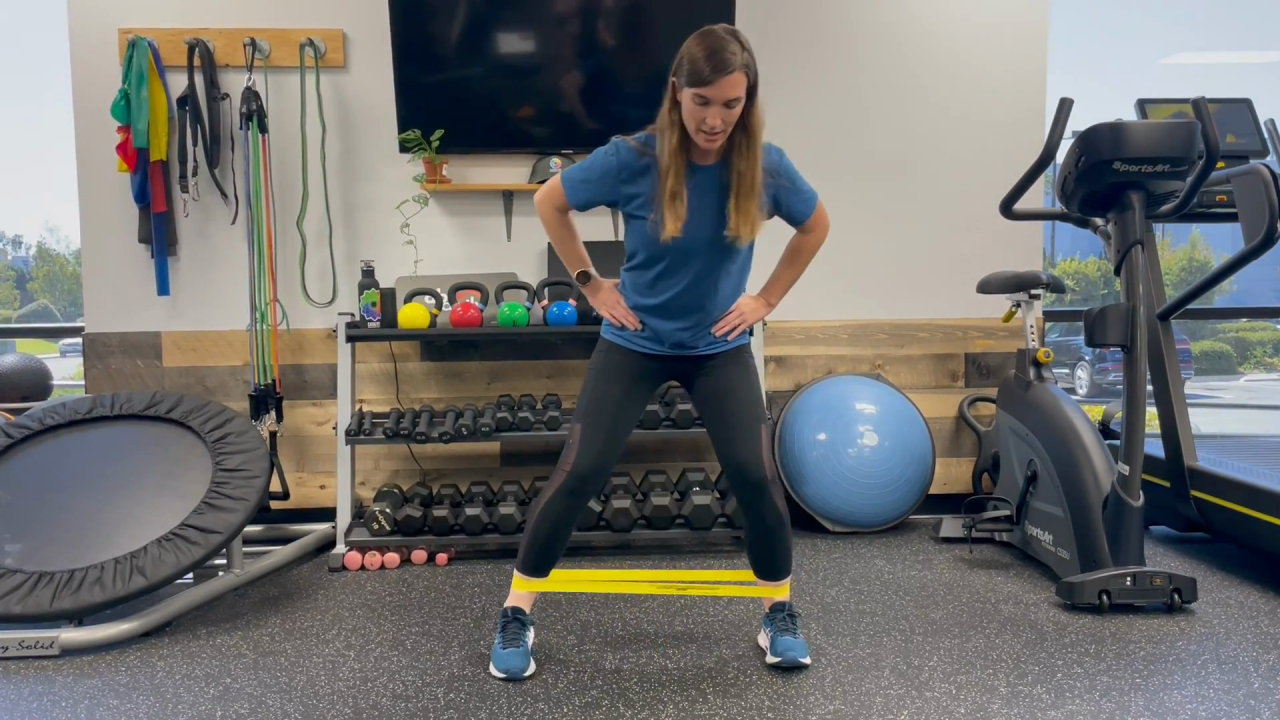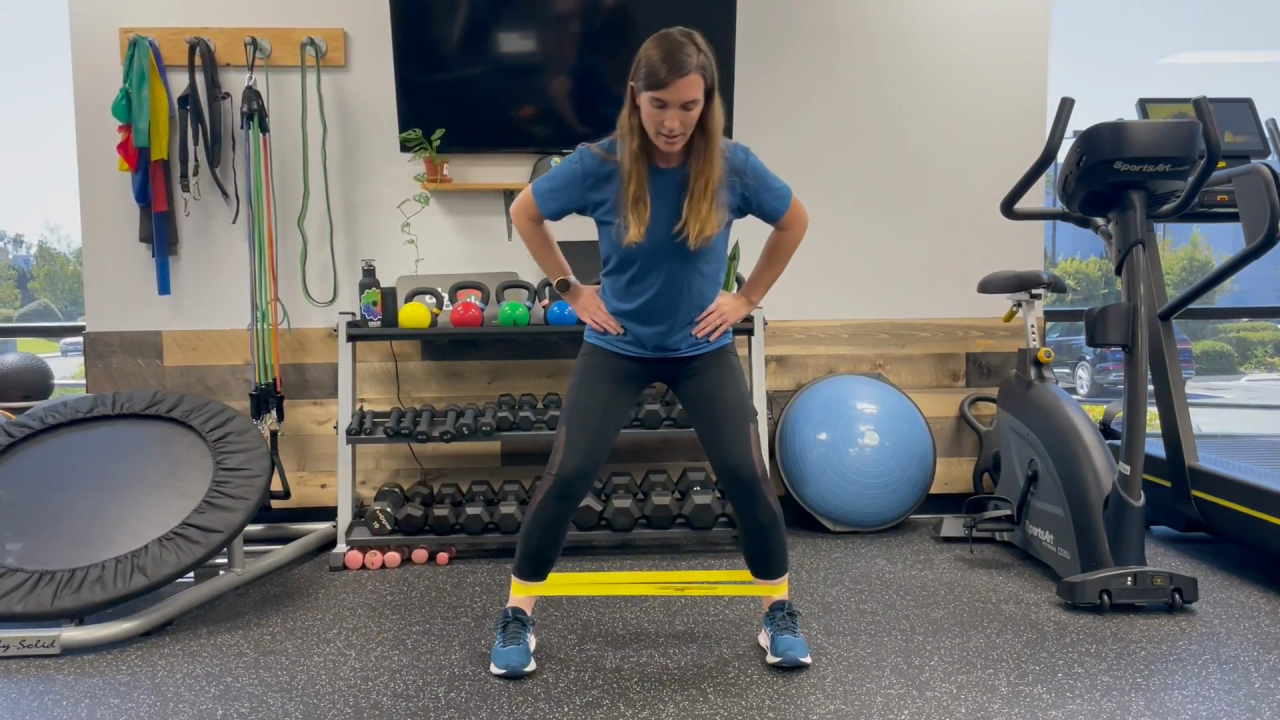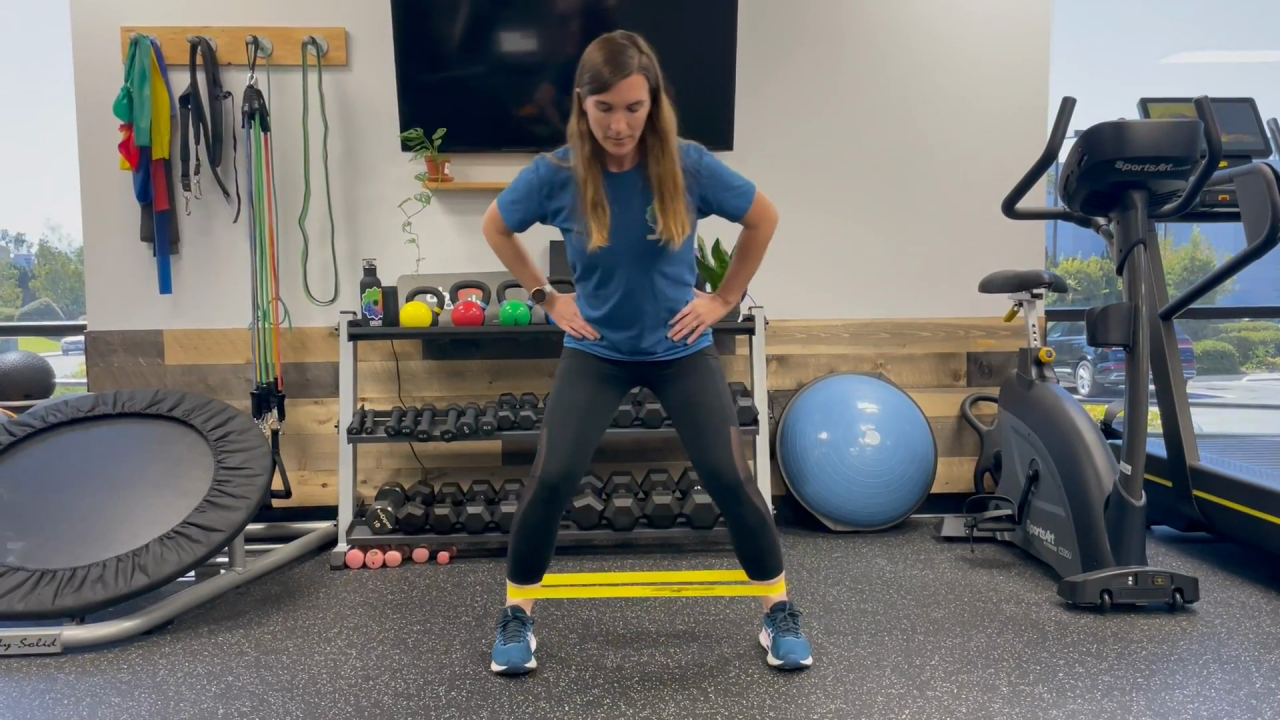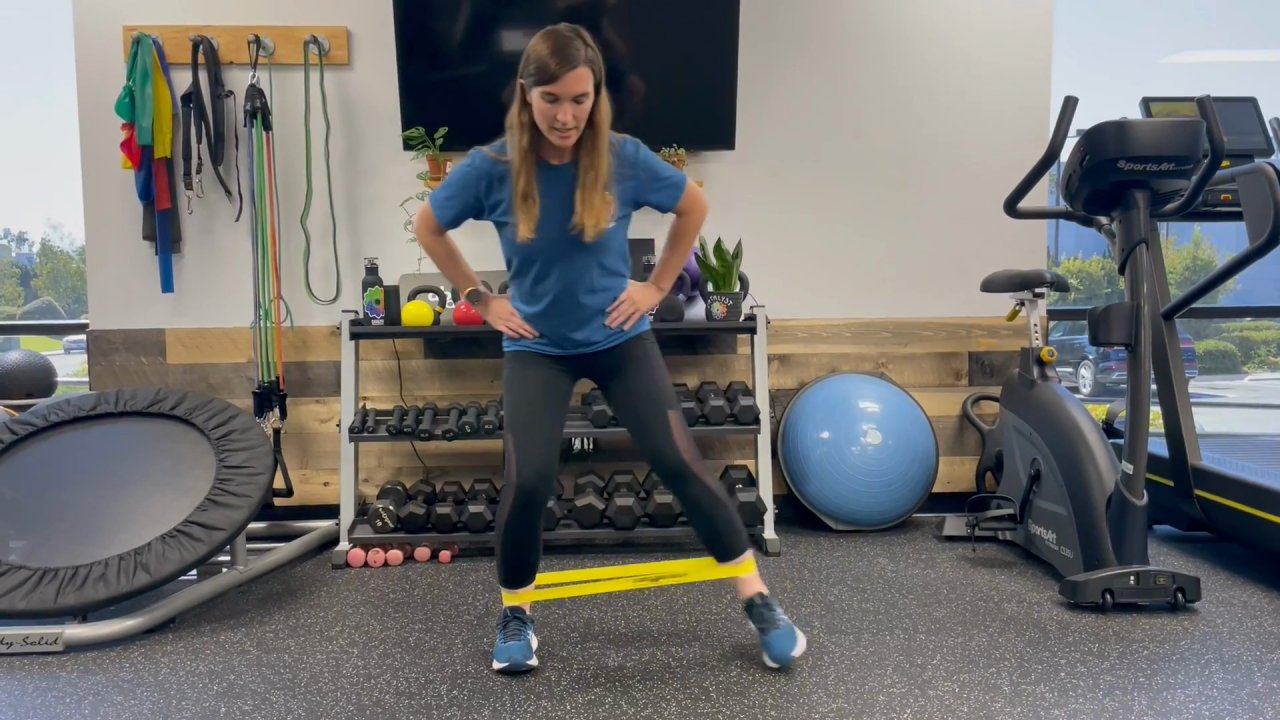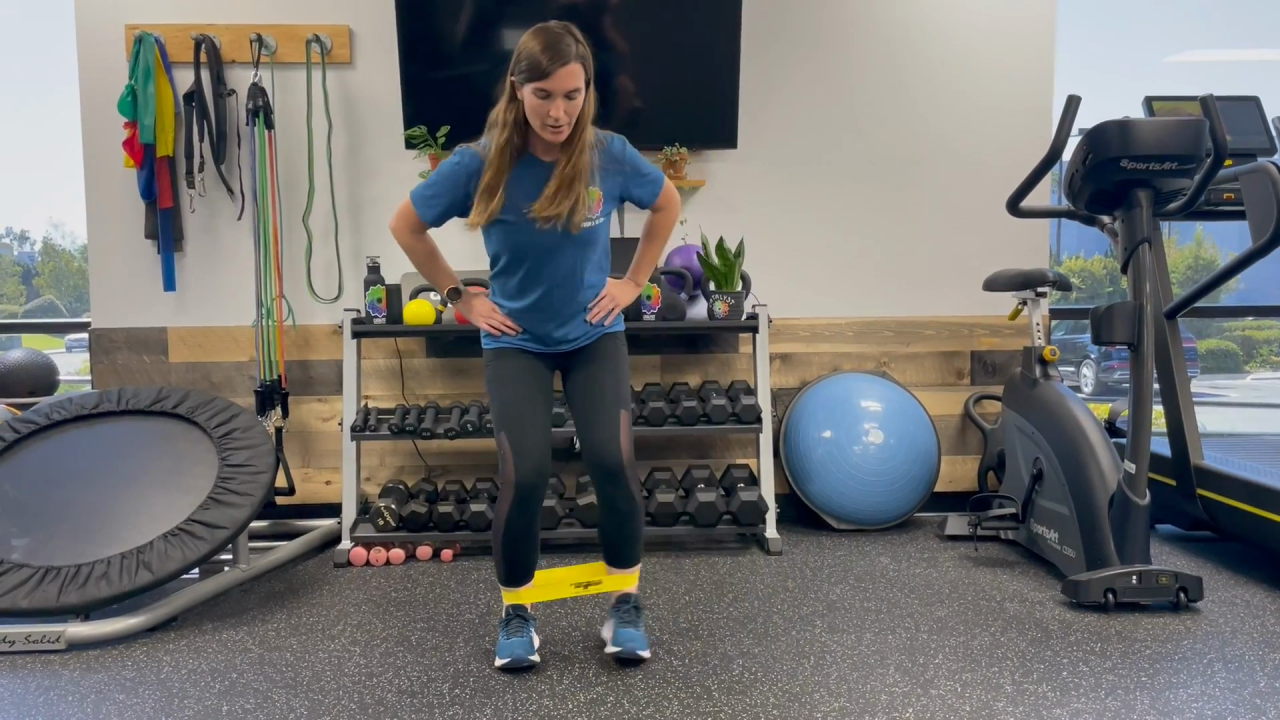
dt=0.3s
person 1, frame 1
left shoulder: (765, 166)
right shoulder: (632, 159)
left elbow: (816, 226)
right elbow: (549, 203)
left wrist: (767, 299)
right wrist: (591, 284)
left hip: (719, 345)
right hip: (634, 341)
left knee: (755, 475)
right knee: (580, 472)
left ankle: (779, 613)
right ankle: (516, 611)
person 1, frame 2
left shoulder: (732, 166)
right shoulder: (599, 166)
left elbow: (793, 222)
right elbow: (524, 213)
left wrist: (747, 298)
right wrist: (570, 289)
left hip: (702, 345)
right hip: (616, 344)
left knee: (746, 474)
right knee: (568, 475)
left ankle: (779, 611)
right ankle: (517, 612)
person 1, frame 3
left shoulder: (687, 165)
right shoulder: (554, 175)
left elbow: (763, 218)
right elbow: (495, 229)
left wrist: (724, 299)
right wrist: (547, 297)
left hip: (680, 347)
right hip: (594, 350)
left knee: (729, 477)
right knee: (552, 478)
left ankle: (780, 610)
right ankle: (516, 614)
person 1, frame 4
left shoulder: (622, 158)
right shoulder: (491, 168)
left elbow: (694, 207)
right elbow: (427, 227)
left wrist: (657, 287)
right wrist: (481, 299)
left hip: (620, 337)
right hip: (537, 347)
left knee: (678, 462)
right knee: (528, 482)
left ankle: (757, 597)
right ankle: (514, 613)
person 1, frame 5
left shoulder: (610, 155)
right shoulder: (479, 164)
left elbow: (668, 205)
right elbow: (405, 225)
left wrist: (633, 282)
right wrist: (460, 297)
left hip: (594, 334)
right hip: (515, 341)
left knee: (612, 462)
right knee: (526, 475)
left ankle: (626, 599)
right ankle: (515, 611)
